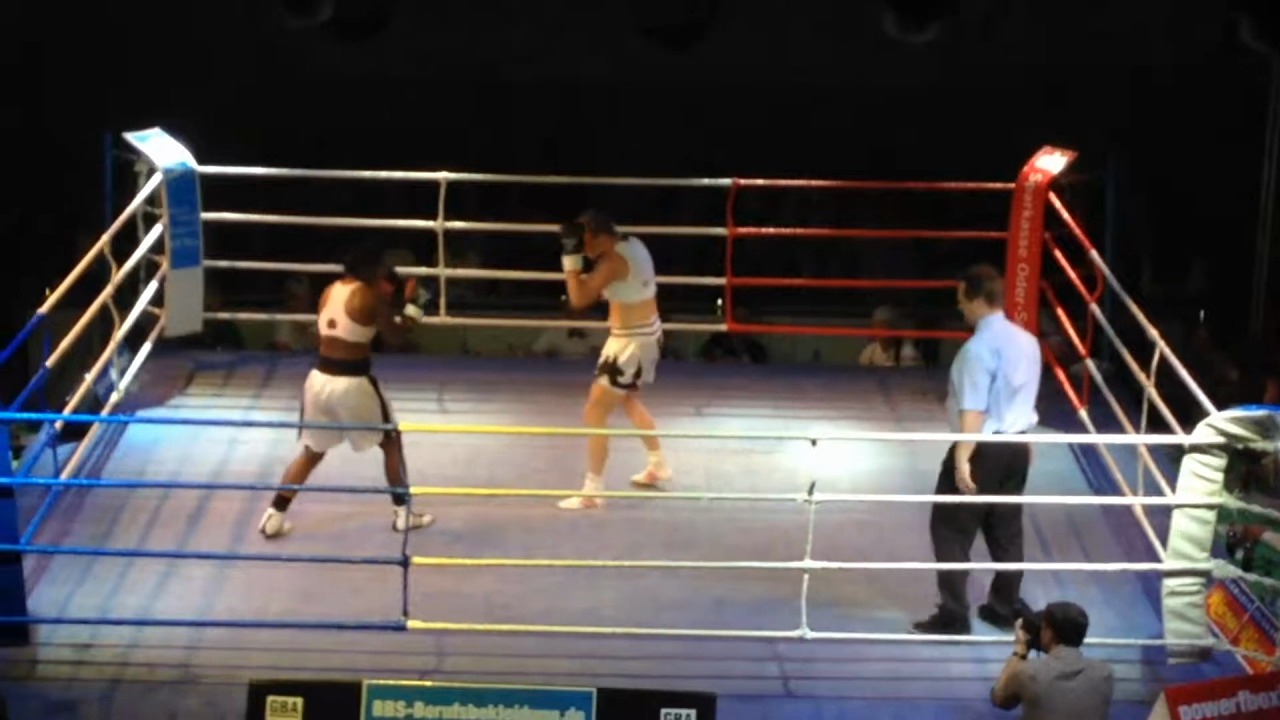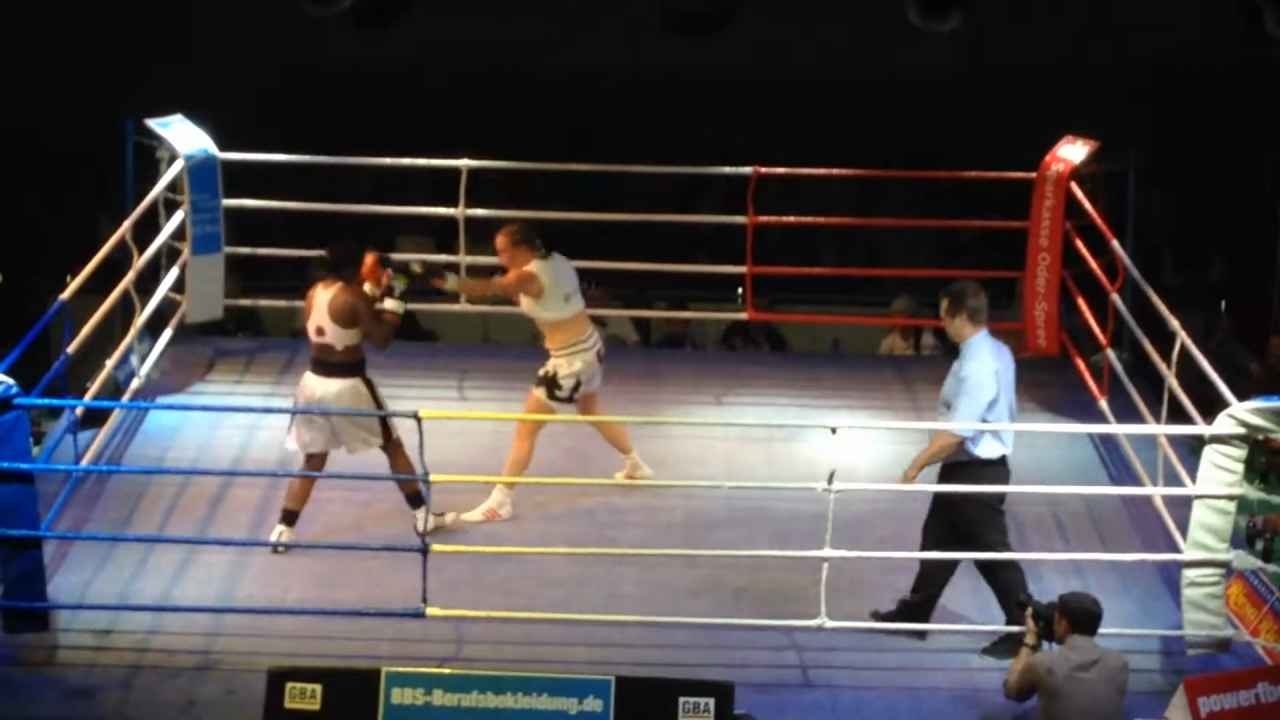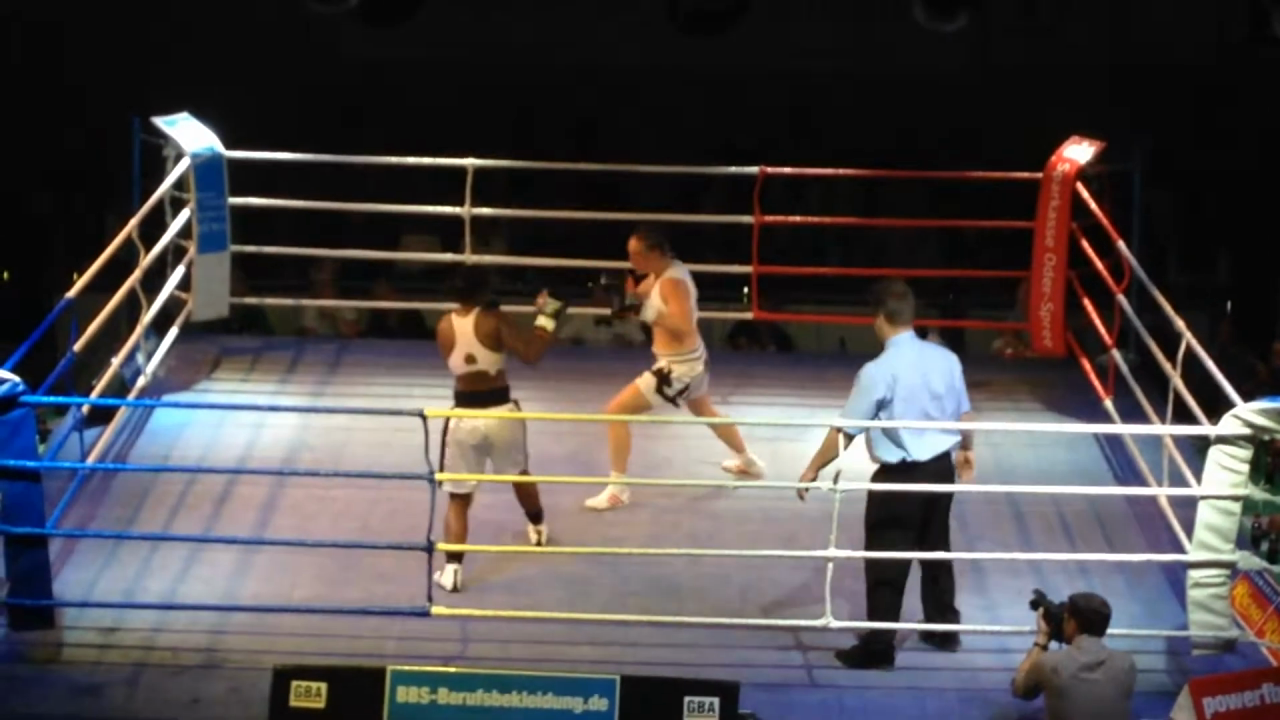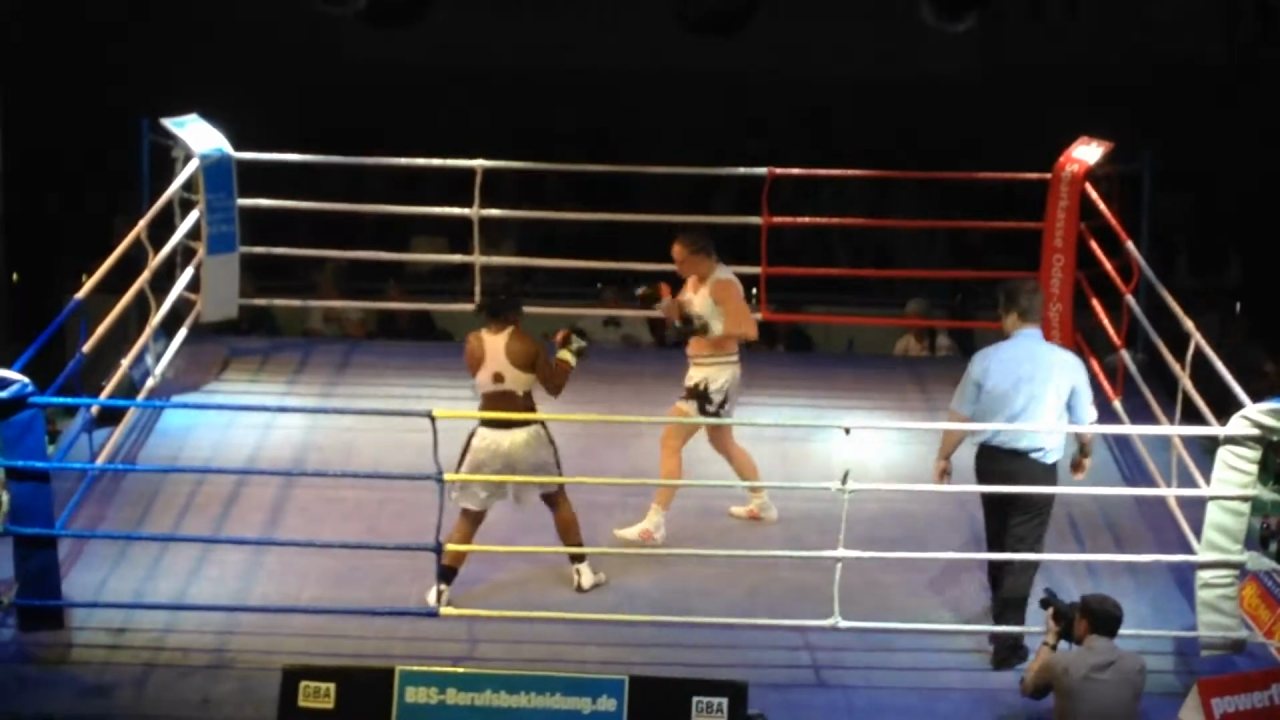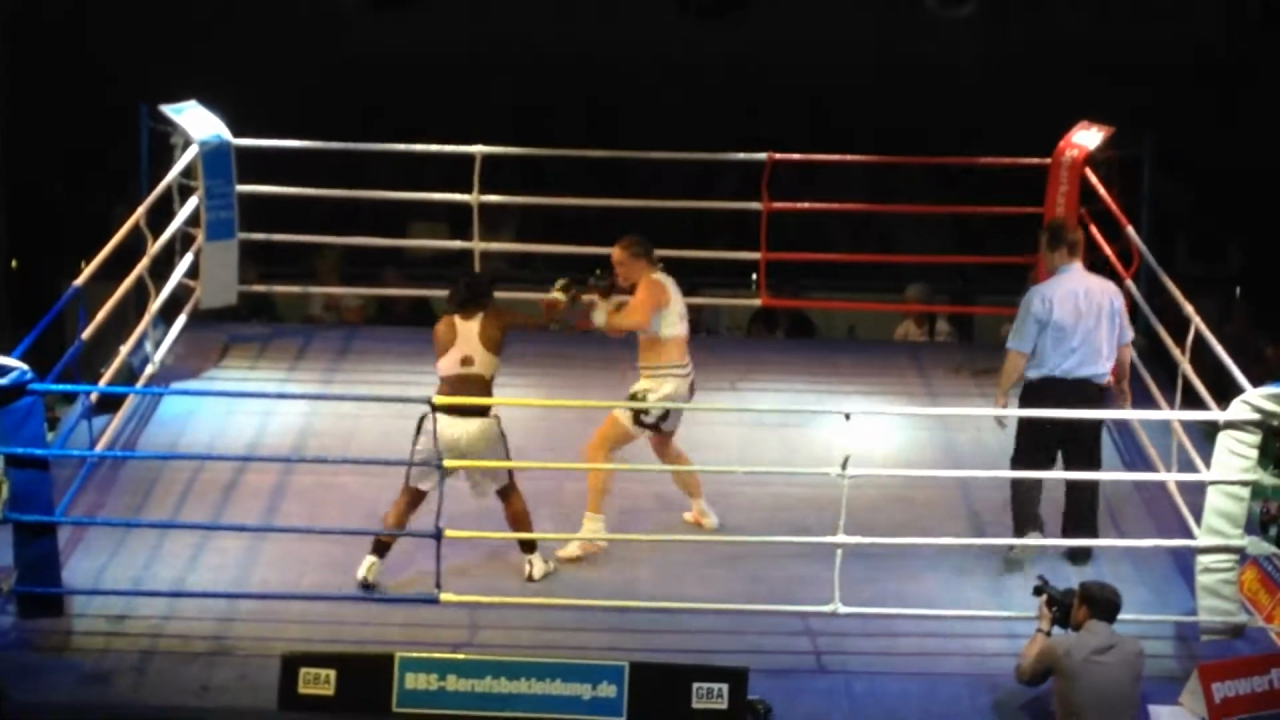
dt=1s
person 1, frame 1
left shoulder: (979, 346)
right shoulder: (1027, 340)
left elbow: (973, 410)
left wrist: (961, 459)
left hip: (985, 449)
right hip: (1017, 445)
left knee: (951, 529)
right knee: (1006, 530)
left ankle: (953, 615)
right ankle: (1004, 606)
person 1, frame 2
left shoulder: (976, 368)
right shoulder: (996, 352)
left elbow: (957, 433)
left wrist: (918, 463)
left hip: (978, 471)
right hip: (965, 468)
left knee: (992, 551)
right knee: (938, 539)
left ankle: (1022, 628)
right ankle: (915, 612)
person 1, frame 3
left shoulder: (878, 371)
right shoulder: (946, 358)
left elbow: (843, 431)
right elbow: (963, 414)
left wrist: (811, 470)
right wrist: (966, 450)
left hip: (899, 477)
right hip: (941, 467)
left knee: (886, 562)
right knee: (936, 550)
left ankle: (879, 646)
right ankle: (945, 628)
person 1, frame 4
left shoulder: (986, 358)
right shoulder: (1067, 363)
left elbow: (961, 417)
right elbow: (1084, 424)
left wrist: (943, 457)
right wrist: (1084, 455)
left hip: (992, 461)
right hip: (1037, 469)
left knee: (998, 542)
right knee: (1021, 554)
left ankle: (1002, 610)
right ankle: (1006, 644)
person 1, frame 5
left shoulder: (1041, 295)
right shoulder: (1110, 292)
left elbow: (1019, 353)
right elbow: (1124, 347)
left wrist: (1001, 394)
right wrist: (1123, 383)
left hip: (1044, 392)
right hip: (1091, 392)
left knee: (1028, 464)
right knee: (1084, 471)
left ankle: (1029, 529)
right ankle: (1081, 544)
person 2, frame 1
left shoulder: (330, 291)
right shoulder: (371, 296)
right elbow: (396, 337)
right wrist: (413, 304)
left hip: (320, 379)
right hip: (353, 383)
left knee: (312, 453)
right knee: (391, 443)
left ankle: (274, 517)
right ankle: (403, 513)
person 2, frame 2
left shoulder: (314, 292)
right shoulder: (354, 296)
right elbow: (381, 339)
left wrist: (371, 290)
right wrist: (392, 299)
left hip: (314, 382)
right hip: (348, 385)
left knee: (312, 463)
right knee: (393, 447)
left ankle: (283, 531)
right ankle: (423, 516)
person 2, frame 3
left shoulder: (444, 326)
right shoulder: (495, 320)
right elbow: (530, 356)
right wrist: (547, 319)
left hip: (464, 417)
right hip: (501, 411)
left knee: (459, 498)
right knee: (518, 472)
left ankle: (451, 570)
right ankle: (538, 530)
person 2, frame 4
left shoulder: (472, 342)
right shoulder: (527, 342)
right elbow: (554, 388)
right wrist: (568, 353)
left hip: (488, 436)
right hip: (527, 434)
left knee: (469, 517)
right knee: (557, 499)
left ankle: (441, 588)
right ankle: (582, 571)
person 2, frame 5
left shoulder: (442, 327)
right shoulder: (496, 321)
right elbow: (543, 321)
left hip: (441, 422)
right hip: (480, 425)
left knee: (409, 497)
right knee: (508, 492)
left ankle: (372, 564)
right ankle: (534, 562)
person 3, frame 1
left shoulder: (615, 259)
right shoulder: (632, 245)
left elbow: (579, 299)
left wrist: (571, 257)
left hip: (630, 341)
right hip: (646, 335)
left knee: (594, 413)
right knee: (628, 401)
left ankle: (593, 490)
right ankle: (657, 466)
person 3, frame 2
left shoulder: (529, 275)
right shoulder: (556, 261)
left elbow: (487, 288)
left wrist: (446, 280)
right wrist: (514, 291)
left hip: (569, 360)
right hip: (589, 347)
left knee: (526, 428)
right knee: (590, 410)
left ankle: (499, 503)
right ankle: (635, 465)
person 3, frame 3
left shoulder: (673, 281)
right shoulder: (660, 272)
left elbow: (683, 325)
right elbow: (639, 296)
left wrist: (645, 312)
right wrist: (625, 295)
left hip: (678, 366)
right hip: (692, 359)
left knee: (616, 413)
right knee: (704, 411)
left ankle: (618, 489)
right ankle: (747, 462)
person 3, frame 4
left shoulder: (723, 283)
right shoulder: (695, 279)
left elbow: (749, 330)
right elbow: (679, 315)
left wrist: (708, 326)
right wrist: (662, 301)
left hip: (715, 373)
right hip: (707, 371)
left knee: (670, 443)
right knee: (723, 441)
left ankle: (653, 524)
right ankle: (762, 504)
person 3, frame 5
left shoulder: (653, 286)
right shoulder: (652, 285)
left elbow: (639, 320)
right elbow: (619, 327)
left wrist: (598, 317)
right wrist: (602, 310)
left hip: (661, 383)
right hip: (676, 379)
left knee: (598, 448)
right knee: (664, 447)
left ankle: (592, 532)
right ankle: (703, 510)
